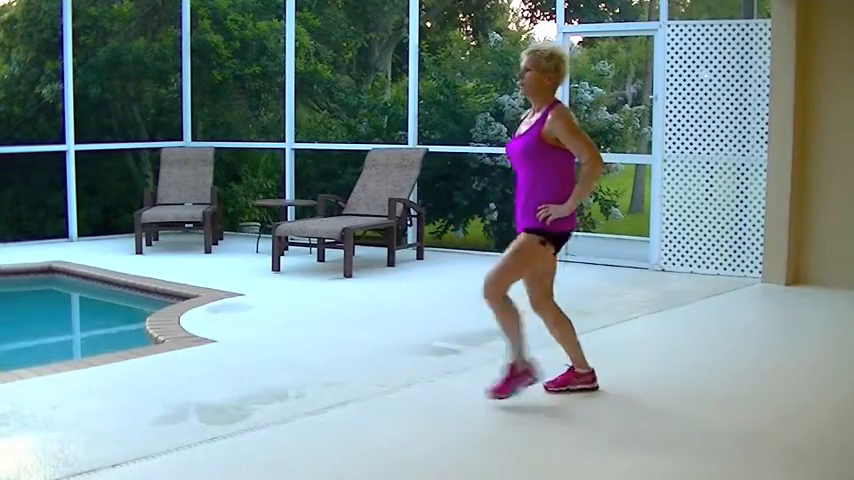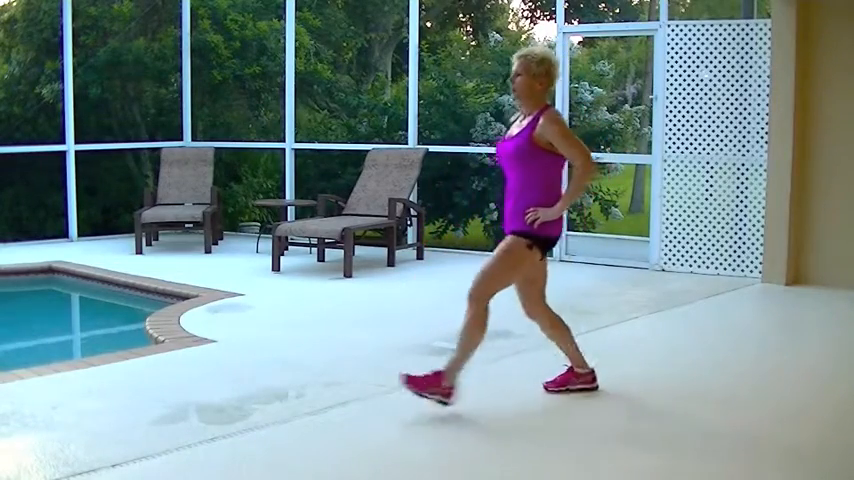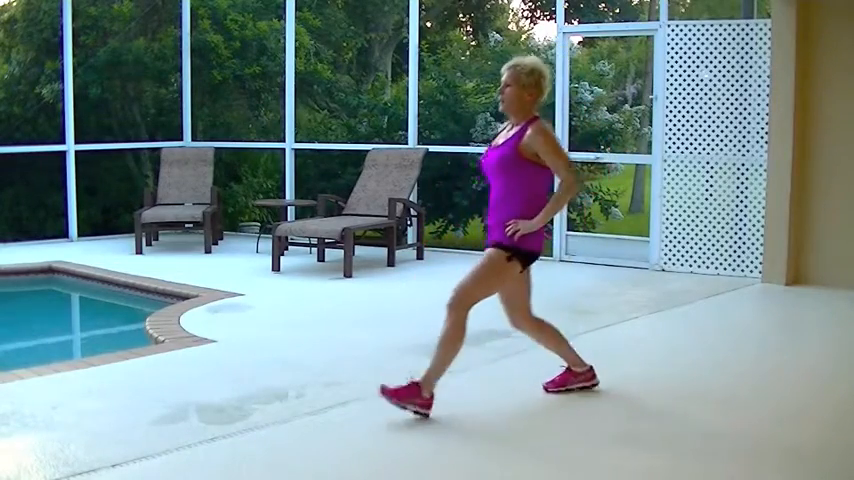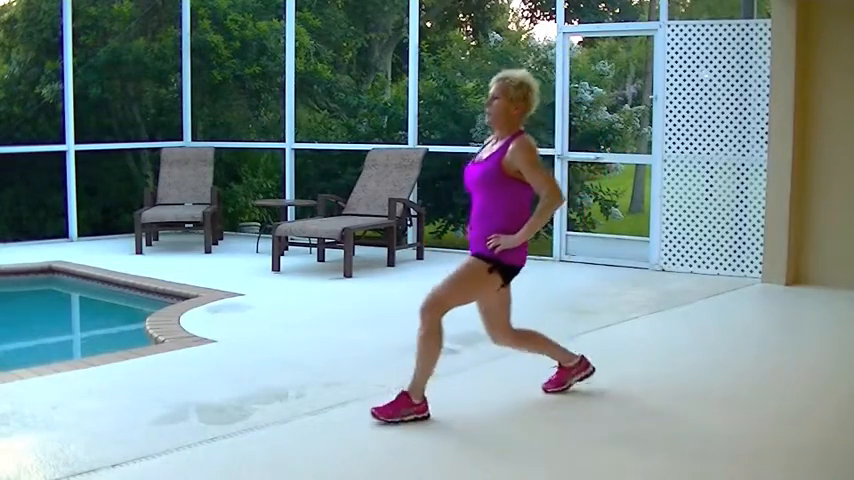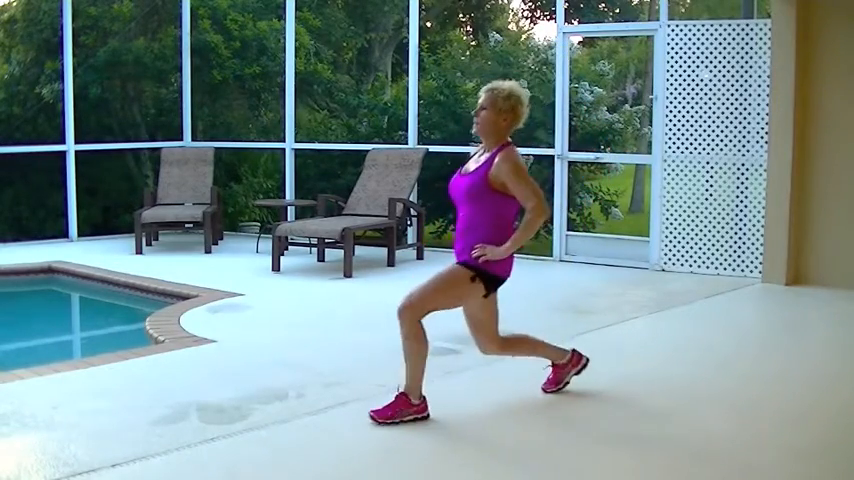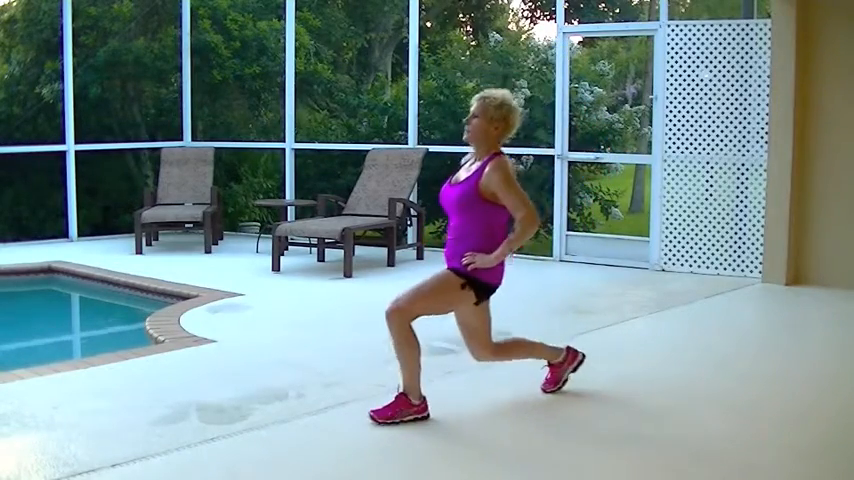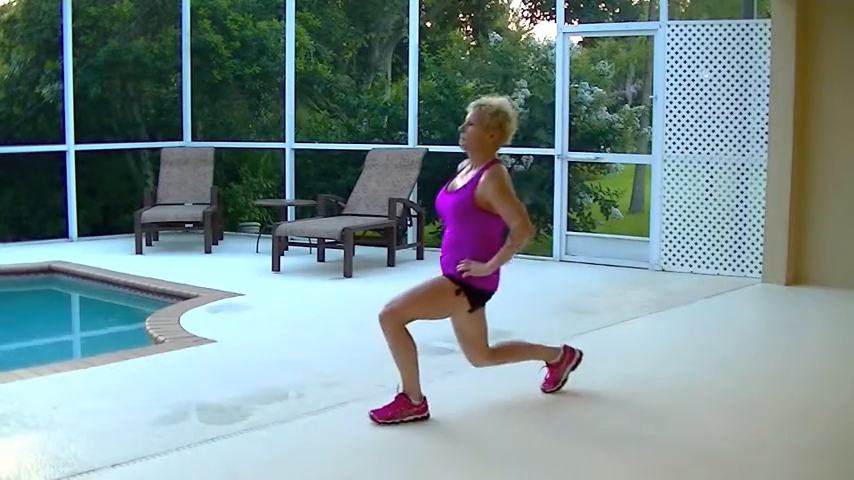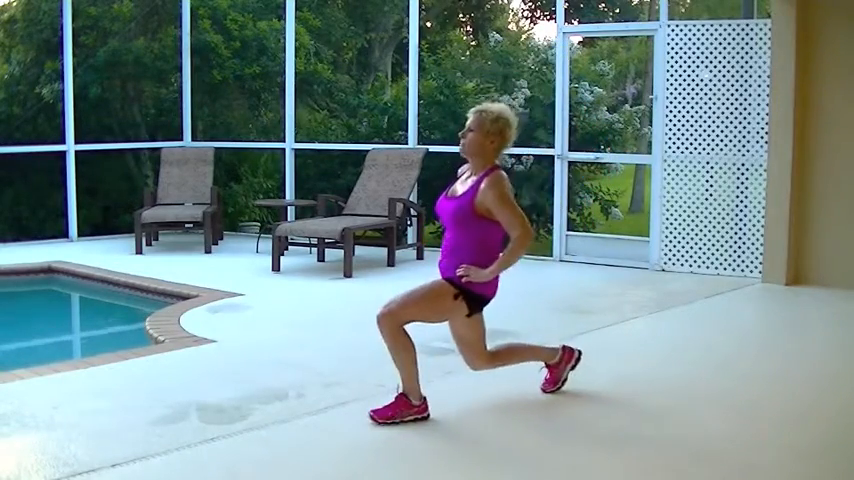
dt=0.1s
person 1, frame 1
left shoulder: (555, 118)
right shoulder: (529, 117)
left elbow: (593, 162)
left wrist: (564, 207)
left hip: (547, 226)
right hip: (530, 222)
left knee: (493, 288)
right knee: (542, 303)
left ankle: (520, 365)
right ankle: (581, 371)
person 1, frame 2
left shoulder: (549, 121)
right shoulder: (520, 119)
left elbow: (586, 165)
left wrist: (557, 208)
left hip: (536, 229)
right hip: (519, 227)
left knee: (477, 293)
right knee: (535, 308)
left ankle: (446, 380)
right ankle: (581, 371)
person 1, frame 3
left shoulder: (536, 132)
right shoulder: (507, 129)
left elbow: (571, 180)
left wrist: (537, 222)
left hip: (518, 244)
right hip: (504, 240)
left knee: (456, 303)
right knee: (521, 319)
left ankle: (423, 393)
right ankle: (579, 370)
person 1, frame 4
left shoulder: (519, 147)
right shoulder: (492, 143)
left elbow: (553, 196)
left wrist: (520, 237)
left hip: (498, 254)
right hip: (485, 251)
left knee: (430, 309)
right knee: (502, 334)
left ankle: (415, 399)
right ankle: (572, 362)
person 1, frame 5
left shoulder: (506, 160)
right shoulder: (479, 154)
left elbow: (539, 210)
left wrist: (505, 249)
left hip: (483, 265)
right hip: (469, 263)
left knee: (408, 311)
right knee: (491, 344)
left ankle: (413, 400)
right ankle: (566, 358)
person 1, frame 6
left shoulder: (497, 169)
right shoulder: (470, 161)
left elbow: (529, 220)
left wrist: (496, 256)
left hip: (475, 271)
right hip: (462, 270)
left knee: (397, 313)
right knee: (485, 351)
left ankle: (413, 400)
right ankle: (562, 356)
person 1, frame 7
left shoulder: (492, 177)
right shoulder: (465, 167)
left elbow: (523, 227)
left wrist: (491, 265)
left hip: (470, 280)
right hip: (457, 277)
left knee: (390, 315)
right knee: (481, 357)
left ankle: (413, 401)
right ankle: (560, 356)
person 1, frame 8
left shoulder: (492, 184)
right shoulder: (465, 173)
left elbow: (523, 235)
left wrist: (491, 271)
left hip: (469, 284)
right hip: (456, 280)
left knee: (388, 317)
right knee: (480, 361)
left ankle: (413, 401)
right ankle: (559, 356)
